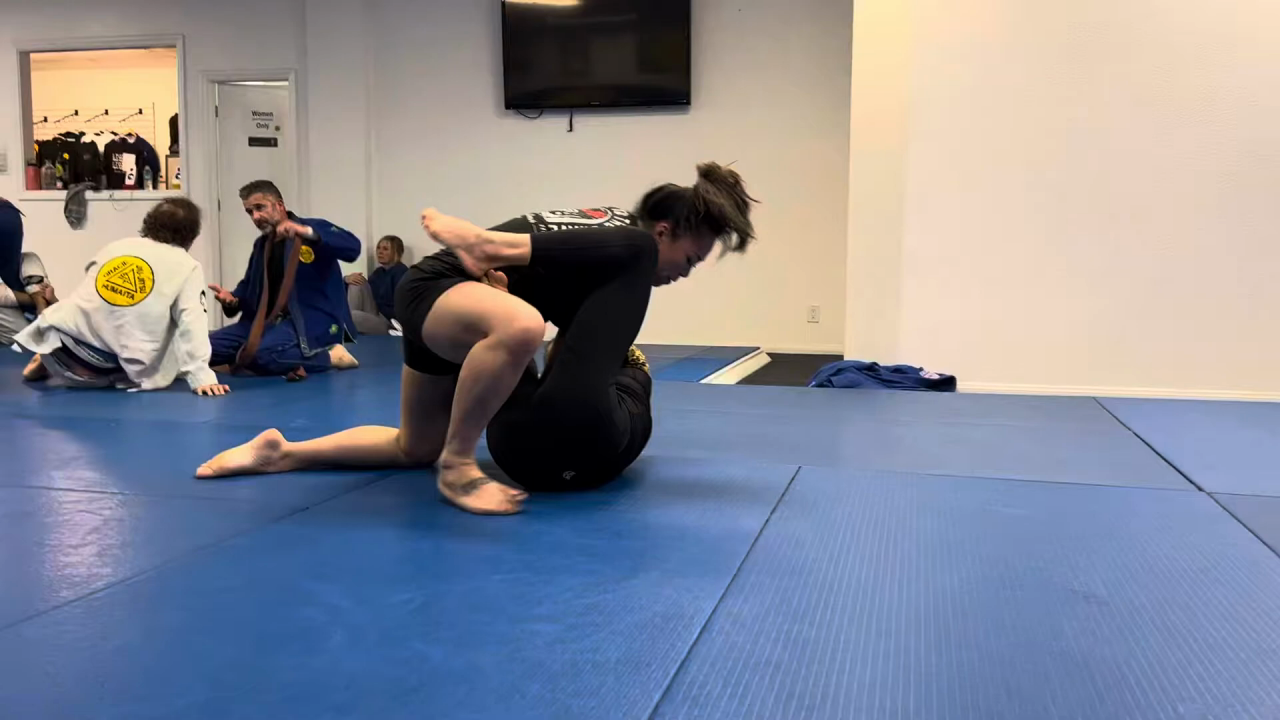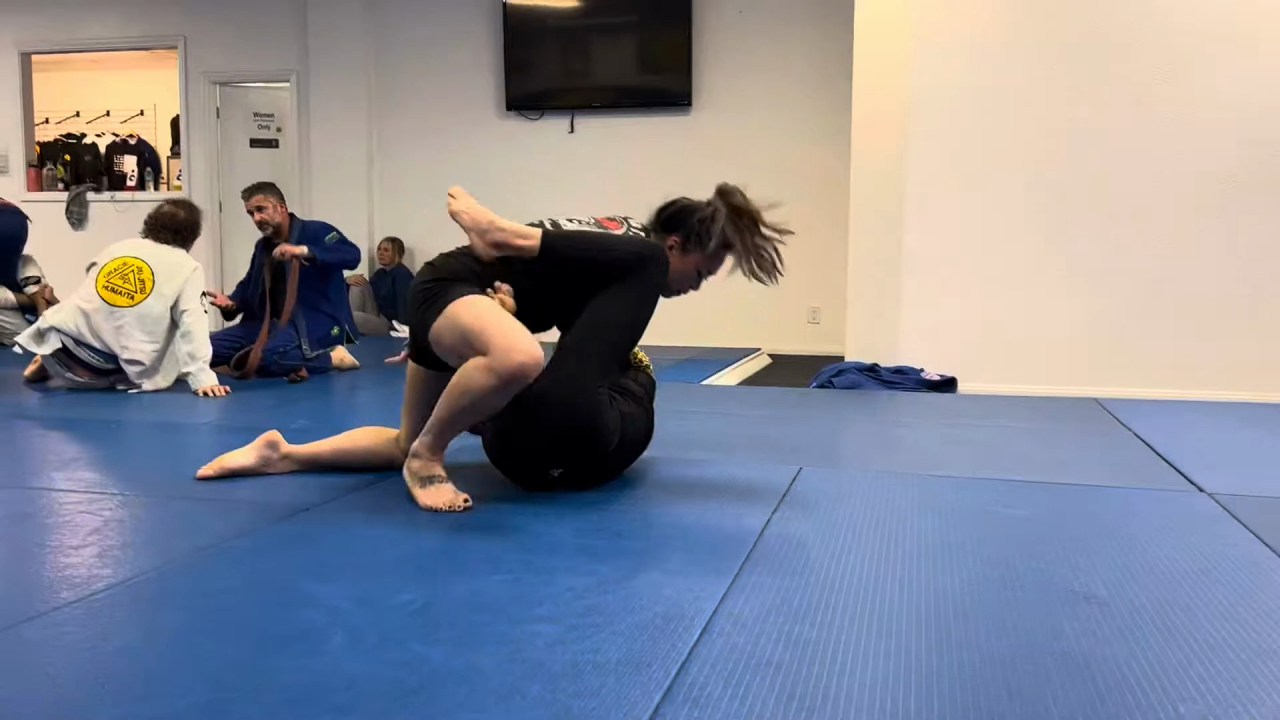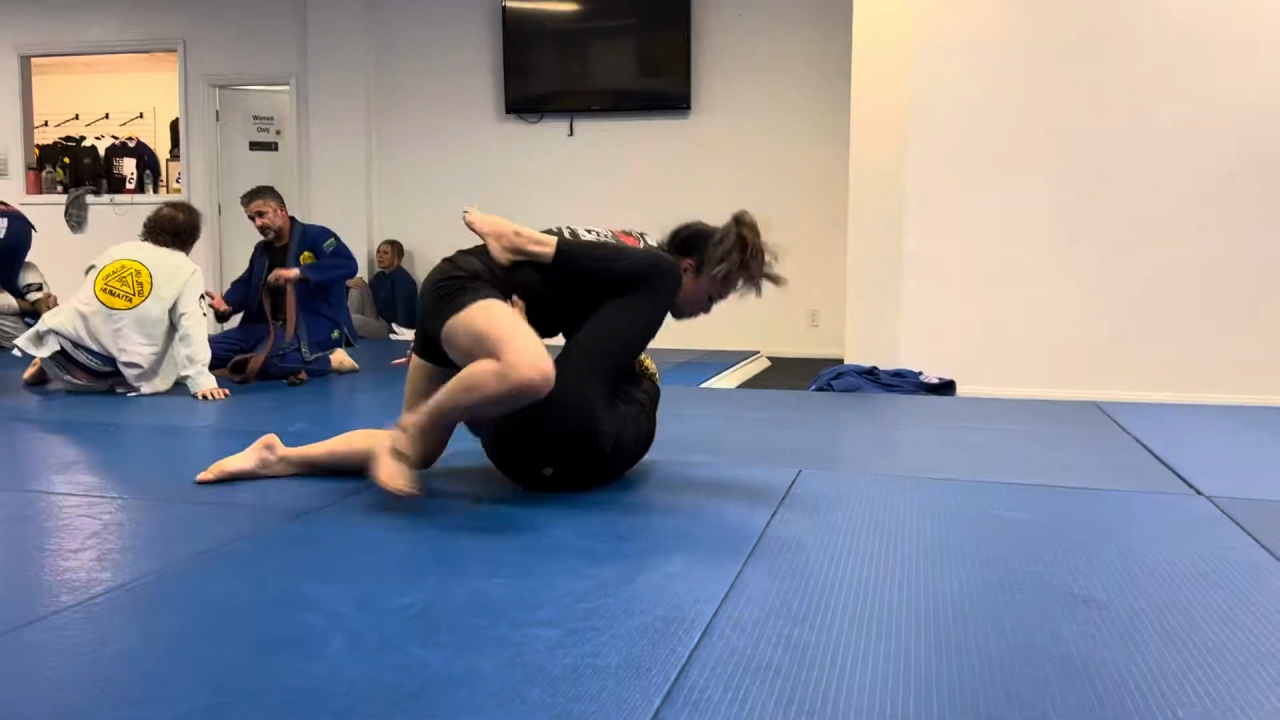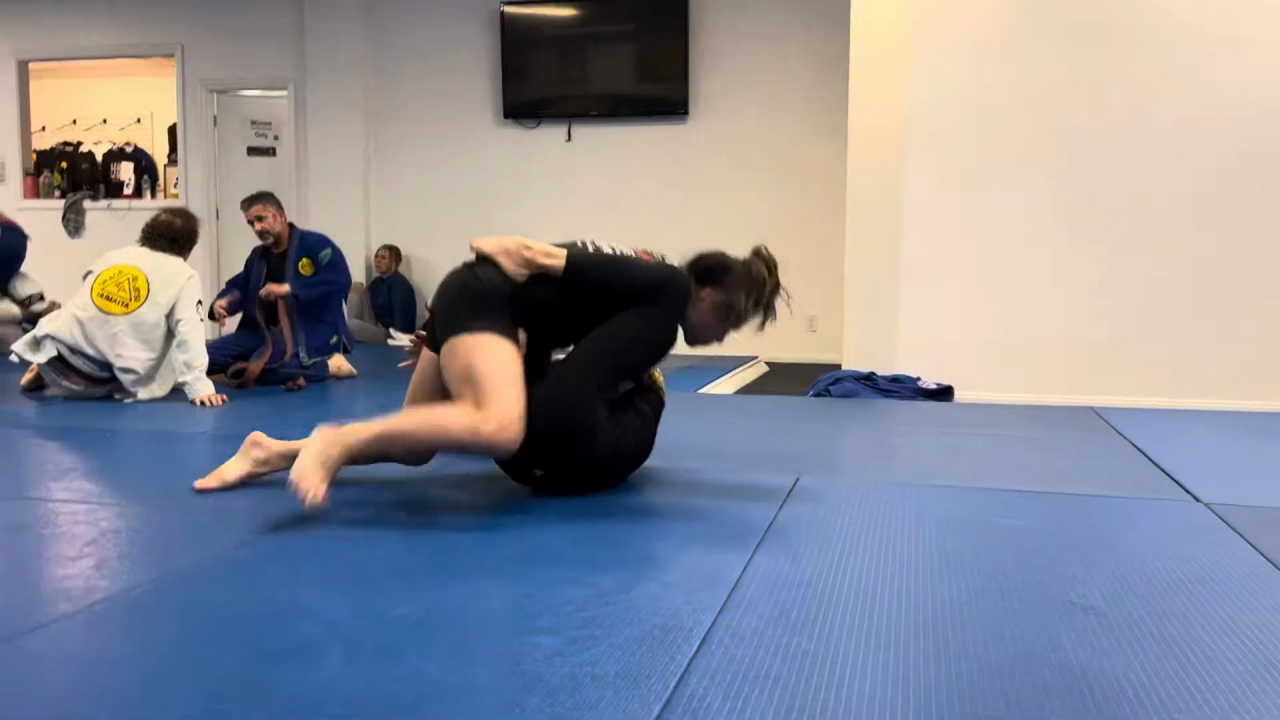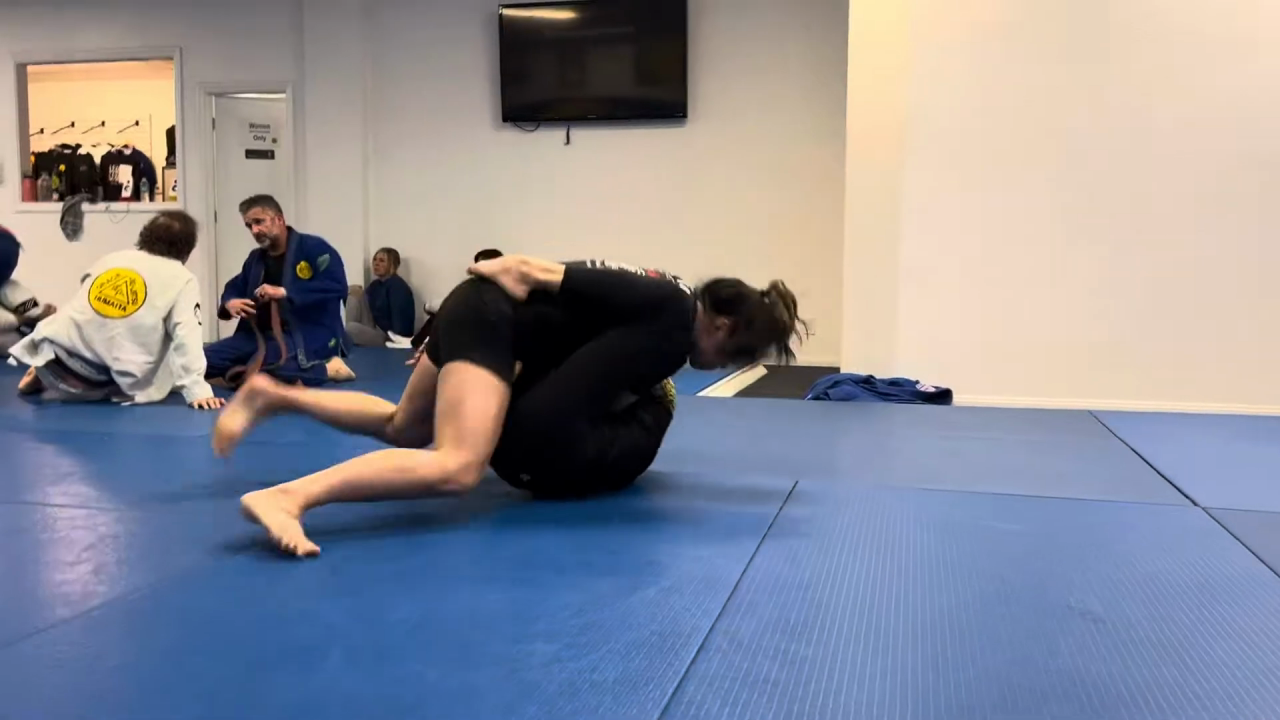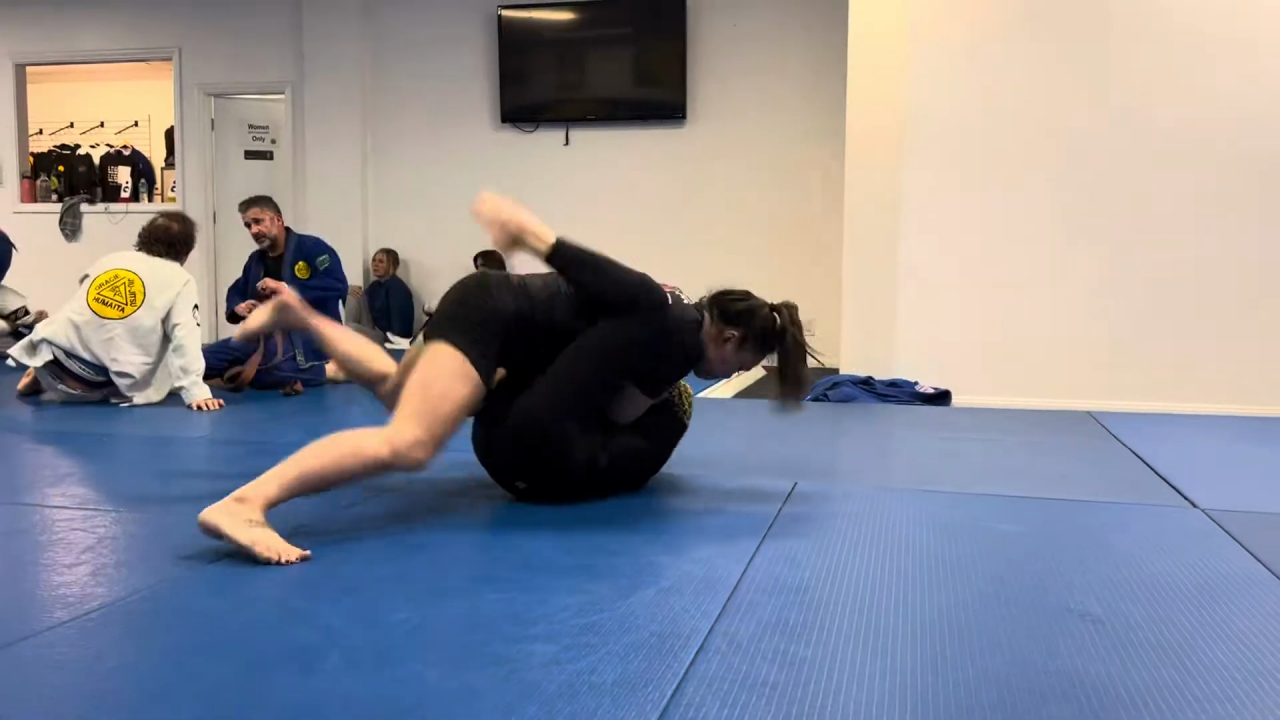
dt=0.1s
person 1, frame 1
left shoulder: (613, 230)
right shoulder: (633, 247)
right elbow: (500, 252)
left hip: (452, 304)
right hip: (439, 287)
left knee: (408, 440)
right knee: (519, 325)
left ankle: (277, 451)
right ankle: (457, 463)
person 1, frame 2
left shoulder: (628, 243)
right shoulder: (646, 257)
right elbow: (523, 243)
left hip: (456, 295)
right hip: (451, 289)
left knee: (409, 444)
right knee: (518, 359)
left ankle: (281, 452)
right ankle: (429, 457)
person 1, frame 3
left shoulder: (639, 264)
right shoulder: (659, 275)
right elbow: (533, 247)
left hip: (456, 292)
right hip: (468, 287)
left knee: (418, 453)
right knee: (531, 374)
left ankle: (274, 456)
right ankle: (403, 437)
person 1, frame 4
left shoulder: (649, 280)
right shoulder: (670, 290)
left hip: (474, 298)
right hip: (481, 300)
left knee: (411, 450)
right knee: (499, 431)
left ankle: (270, 453)
right ankle: (339, 440)
person 1, frame 5
left shoulder: (669, 307)
right shoulder: (680, 326)
right elbow: (609, 397)
left hip: (477, 310)
right hip: (487, 320)
left knee: (408, 427)
right knee: (453, 470)
left ankle: (271, 394)
right ankle: (285, 499)
person 1, frame 6
left shoulder: (669, 315)
right shoulder: (682, 338)
right elbow: (621, 411)
left hip: (482, 303)
right hip: (487, 318)
left knee: (396, 391)
right knee: (408, 446)
left ankle: (297, 314)
right ankle: (242, 506)
person 2, frame 1
left shoulder: (116, 246)
right shoulder: (187, 267)
left elbow: (84, 296)
right elbow: (192, 325)
right wrist: (203, 378)
right hip: (110, 370)
left ankle: (48, 363)
person 2, frame 2
left shoulder: (117, 248)
right shoulder: (187, 268)
left elbow: (85, 297)
right elbow: (193, 326)
right wrist: (203, 379)
right hip: (111, 372)
left ankle: (48, 365)
person 2, frame 3
left shoulder: (116, 250)
right shoulder: (186, 271)
left elbow: (84, 301)
right elbow: (192, 330)
right wrist: (203, 382)
right hip: (109, 373)
left ankle: (48, 368)
person 2, frame 4
left shoulder: (113, 256)
right shoulder: (183, 276)
left elbow: (82, 306)
right elbow: (189, 335)
right wrist: (200, 388)
right hip: (108, 379)
left ankle: (45, 375)
person 2, frame 5
left shoulder: (111, 259)
right shoulder: (181, 280)
left elbow: (78, 308)
right elbow: (187, 339)
right wrist: (198, 391)
right hip: (105, 382)
left ankle: (43, 377)
person 2, frame 6
left shoulder: (110, 260)
right shoulder: (180, 281)
left elbow: (76, 309)
right elbow: (185, 340)
right wrist: (197, 392)
right hip: (102, 383)
left ankle: (41, 378)
person 3, frame 1
left shoulder: (314, 228)
right shoulder: (262, 245)
left elbow: (352, 247)
right elbow: (249, 284)
left wrist: (307, 232)
right wrist: (233, 300)
left hip: (314, 321)
right hip: (271, 321)
left knee: (262, 356)
right knee: (212, 347)
left ankle: (329, 356)
right ankle: (293, 361)
person 3, frame 2
left shoulder: (315, 232)
right shoulder: (263, 246)
left elbow: (351, 256)
right elbow: (248, 285)
left wrist: (303, 251)
right wrist: (231, 304)
left hip: (315, 322)
right hip: (272, 323)
left knee: (264, 357)
right knee: (213, 348)
left ankle: (330, 357)
right ankle: (294, 361)
person 3, frame 3
left shoulder: (316, 236)
right shoulder: (262, 250)
left elbow: (348, 266)
right elbow: (244, 285)
left wrist: (298, 273)
right wrist: (225, 306)
left hip: (315, 325)
right hip: (272, 326)
left knee: (263, 362)
right knee: (213, 351)
left ankle: (330, 360)
right ankle: (293, 364)
person 3, frame 4
left shoulder: (314, 244)
right shoulder: (259, 255)
left elbow: (341, 280)
right elbow: (237, 287)
left wrist: (290, 288)
right wrist: (221, 304)
left hip: (313, 331)
right hip: (269, 332)
left knee: (261, 367)
right knee: (210, 356)
left ankle: (328, 366)
right ankle: (292, 368)
person 3, frame 5
left shoulder: (313, 247)
right shoulder: (256, 259)
left elbow: (337, 286)
right elbow: (234, 288)
left wrist: (284, 292)
right wrist: (231, 303)
left hip: (310, 335)
left knee: (258, 370)
right knee: (208, 360)
left ankle: (326, 369)
right ankle: (291, 371)
person 3, frame 6
left shoulder: (311, 247)
right shoulder: (256, 260)
left elbow: (338, 285)
right elbow: (236, 292)
left wrist: (285, 288)
right wrist: (238, 307)
left hip: (308, 336)
right hip: (266, 335)
left knee: (256, 371)
right knee: (206, 360)
left ankle: (323, 371)
